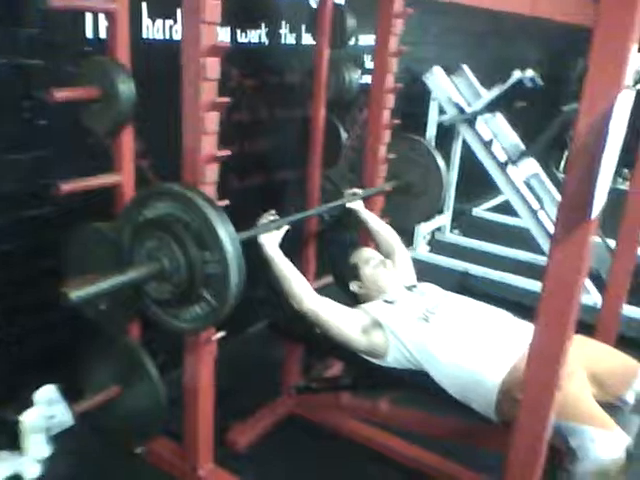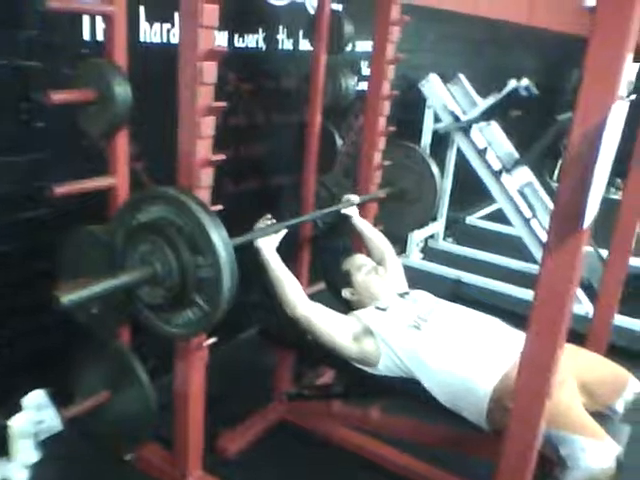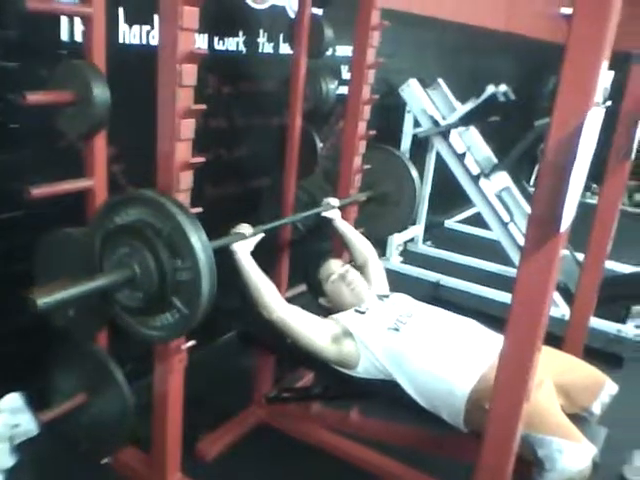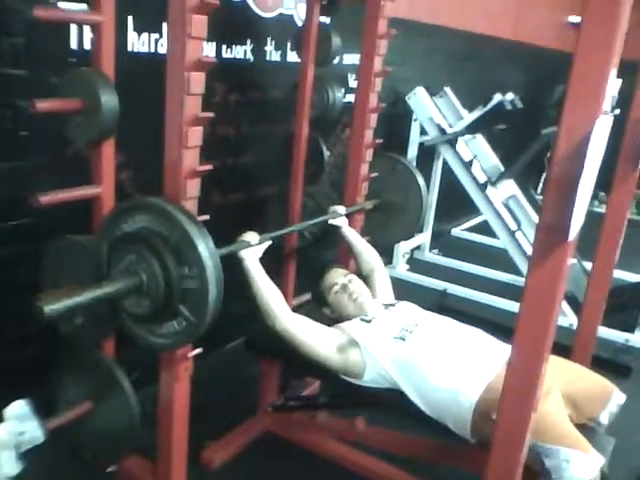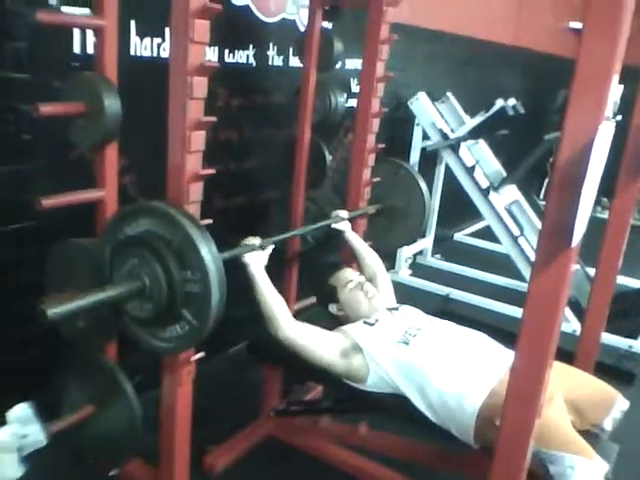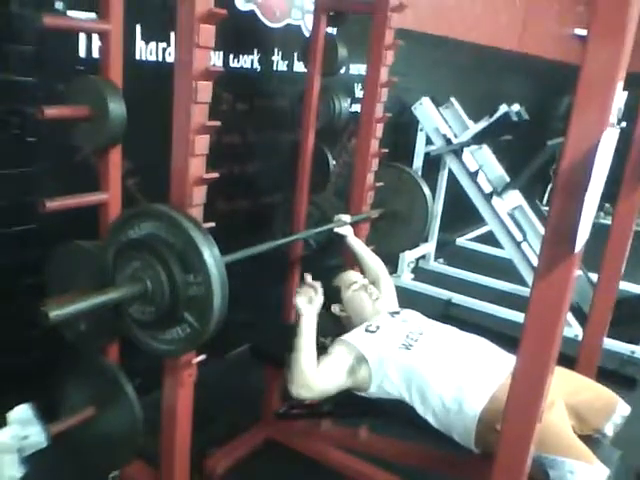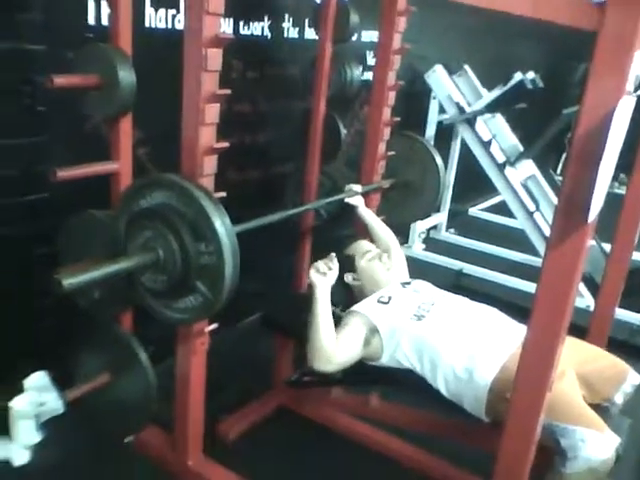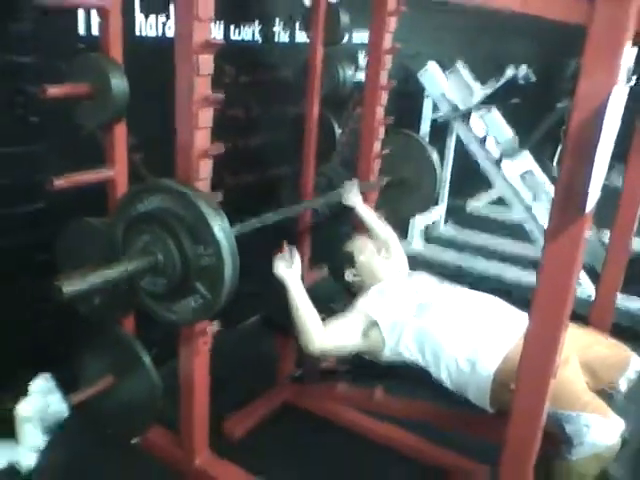
dt=0.3s
person 1, frame 1
left shoulder: (409, 287)
right shoulder: (369, 323)
left elbow: (398, 248)
right elbow: (307, 303)
left wrist: (363, 213)
right wrist: (271, 247)
left hip: (535, 341)
right hip: (509, 376)
person 1, frame 2
left shoulder: (401, 295)
right shoulder: (361, 330)
left elbow: (388, 254)
right elbow: (300, 309)
left wrist: (356, 219)
right wrist: (267, 252)
left hip: (527, 349)
right hip: (501, 383)
person 1, frame 3
left shoulder: (383, 298)
right shoulder: (339, 333)
left elbow: (369, 258)
right elbow: (278, 311)
left wrist: (339, 223)
right wrist: (242, 254)
left hip: (505, 351)
right hip: (478, 385)
left knee: (610, 398)
person 1, frame 4
left shoulder: (388, 306)
right shoulder: (345, 343)
left elbow: (376, 266)
right elbow: (282, 320)
left wrist: (346, 230)
right wrist: (251, 261)
left hip: (512, 360)
right hip: (485, 394)
left knee: (617, 408)
person 1, frame 5
left shoulder: (390, 310)
right shoulder: (348, 345)
left elbow: (379, 272)
right elbow: (287, 330)
left wrist: (349, 235)
right wrist: (257, 270)
left hip: (514, 366)
right hip: (490, 400)
left knee: (618, 413)
person 1, frame 6
left shoulder: (393, 315)
right shoulder: (352, 351)
left elbow: (382, 276)
right elbow: (304, 386)
left wrist: (351, 238)
right wrist: (306, 316)
left hip: (516, 371)
right hip: (490, 405)
left knee: (620, 419)
person 1, frame 7
left shoulder: (404, 286)
right shoulder: (365, 320)
left elbow: (393, 247)
right elbow: (324, 359)
left wrist: (362, 209)
right wrist: (321, 289)
right hip: (500, 374)
right knee: (594, 451)
person 1, frame 8
left shoulder: (404, 278)
right shoulder: (367, 315)
left elbow: (392, 243)
right elbow: (316, 342)
left wrist: (360, 207)
right wrist: (292, 281)
right hip: (501, 363)
right knee: (599, 437)
